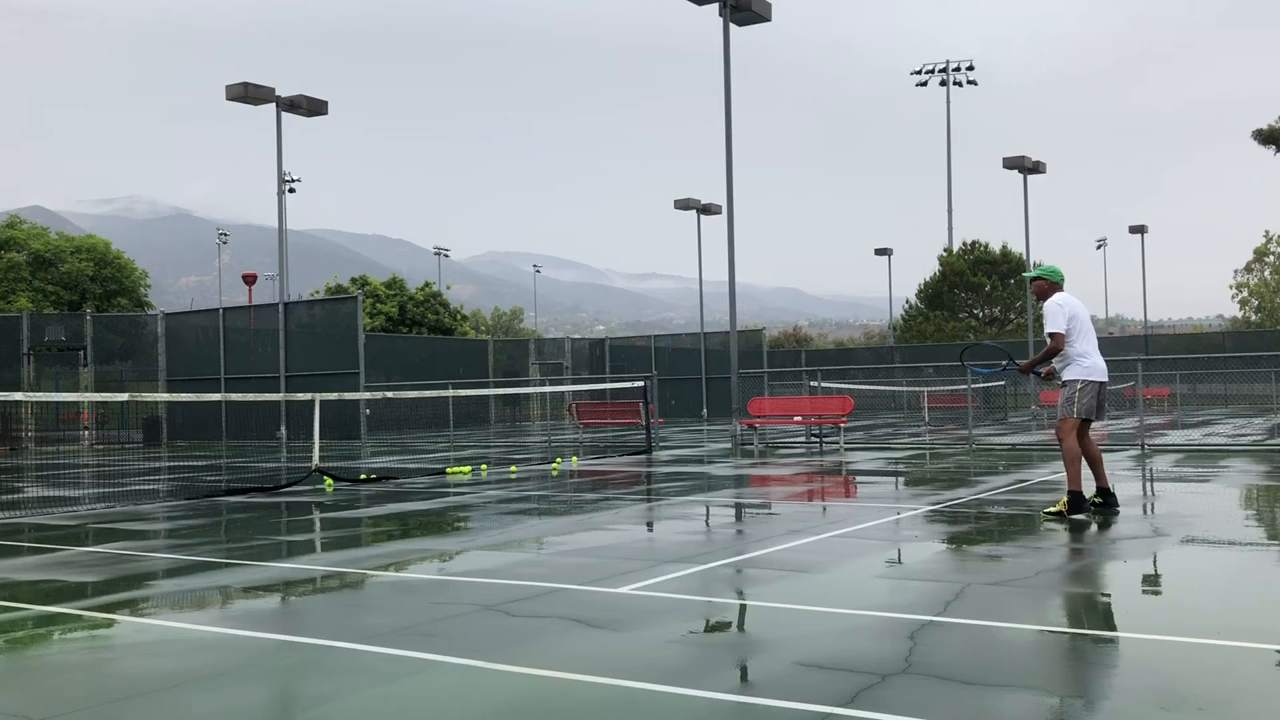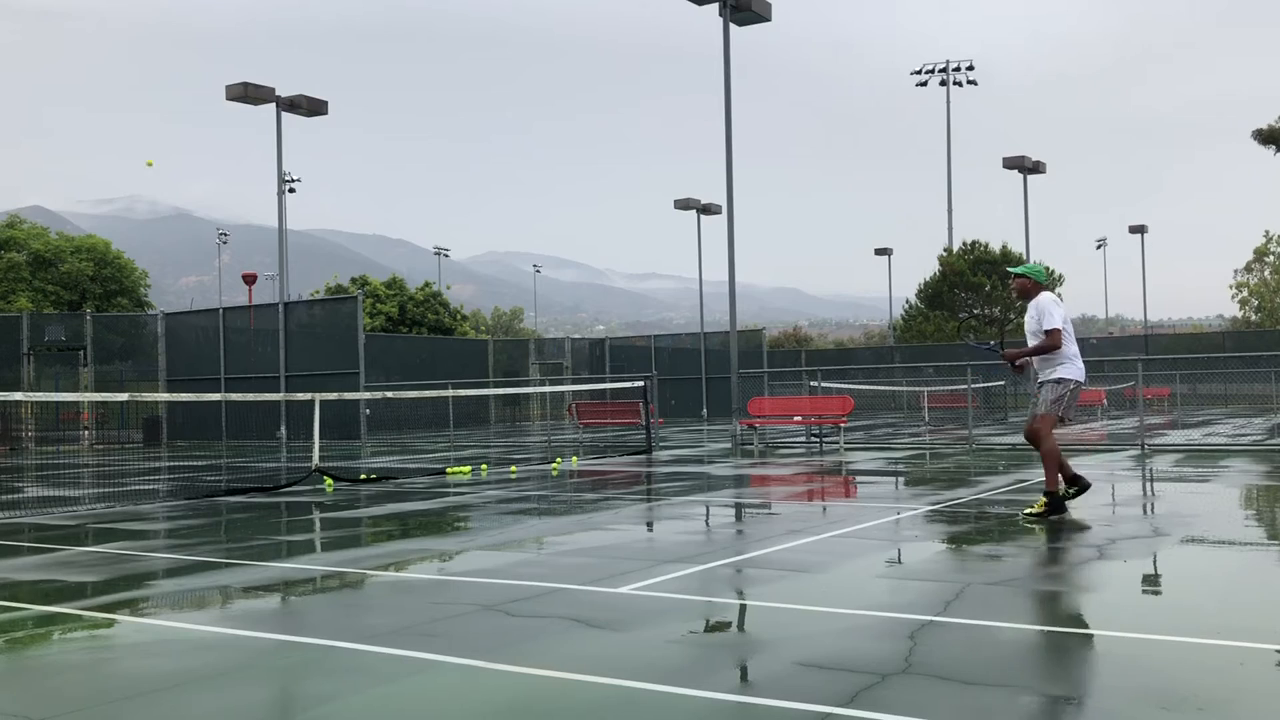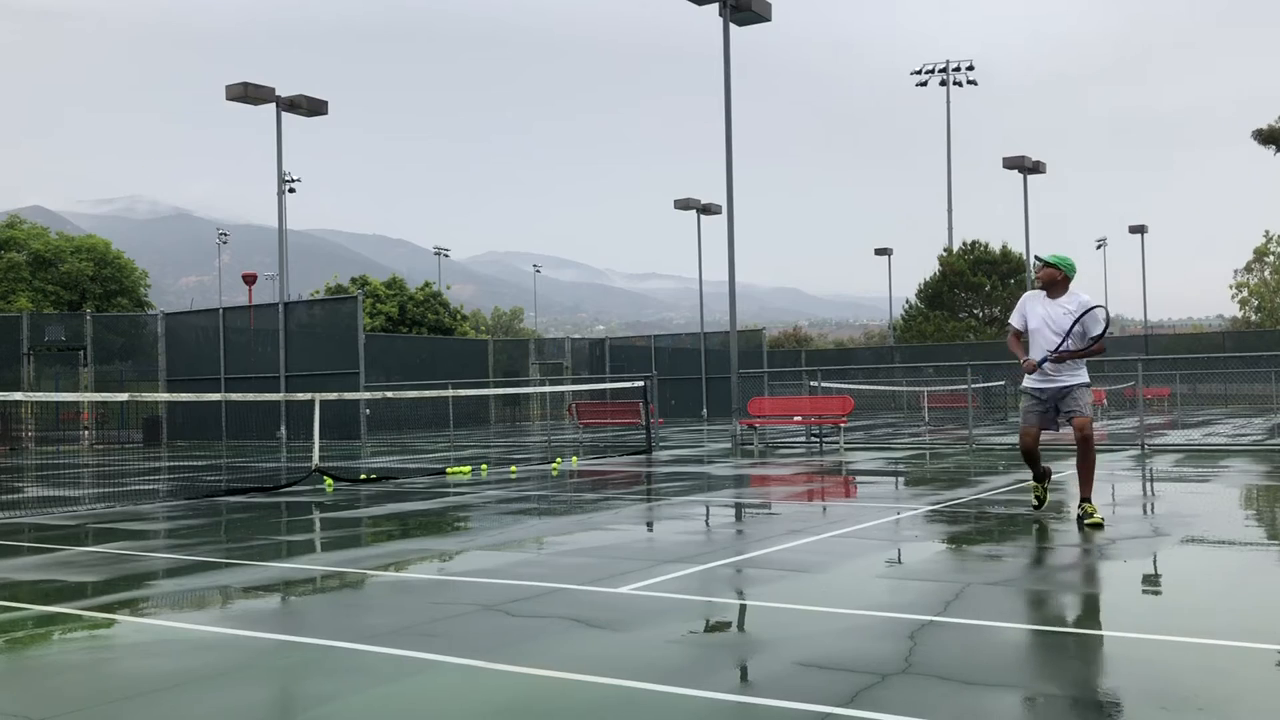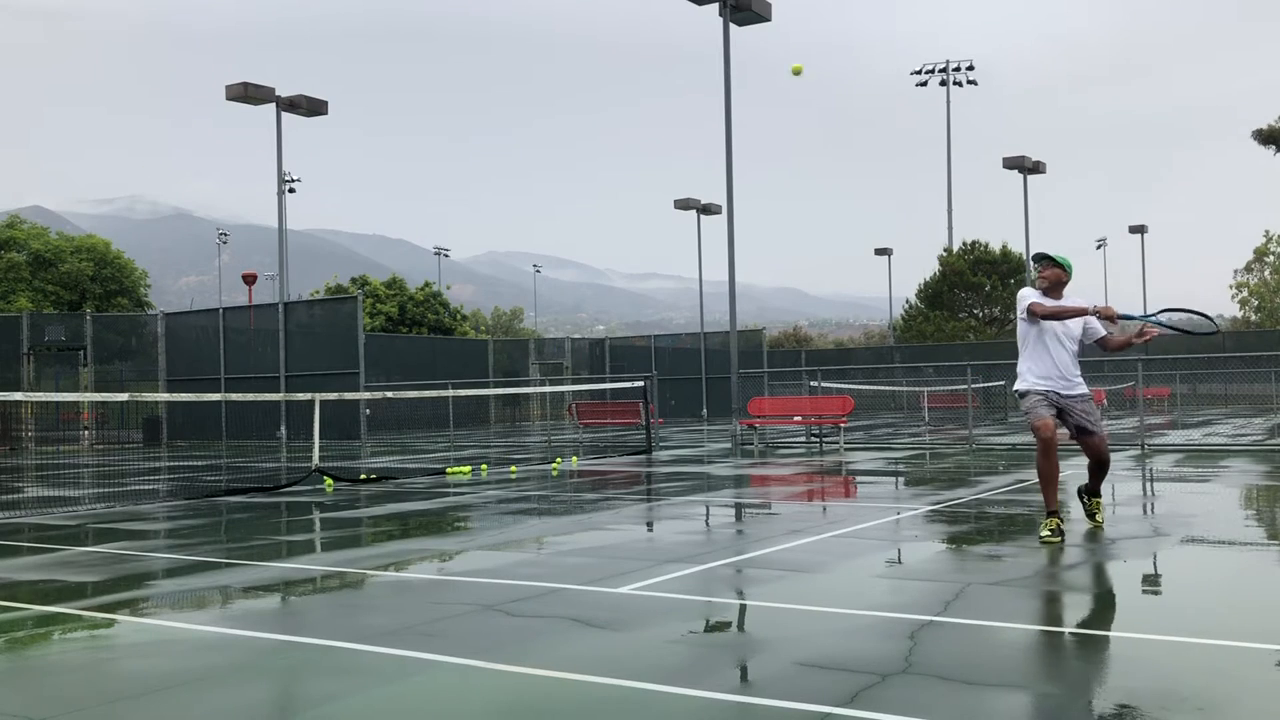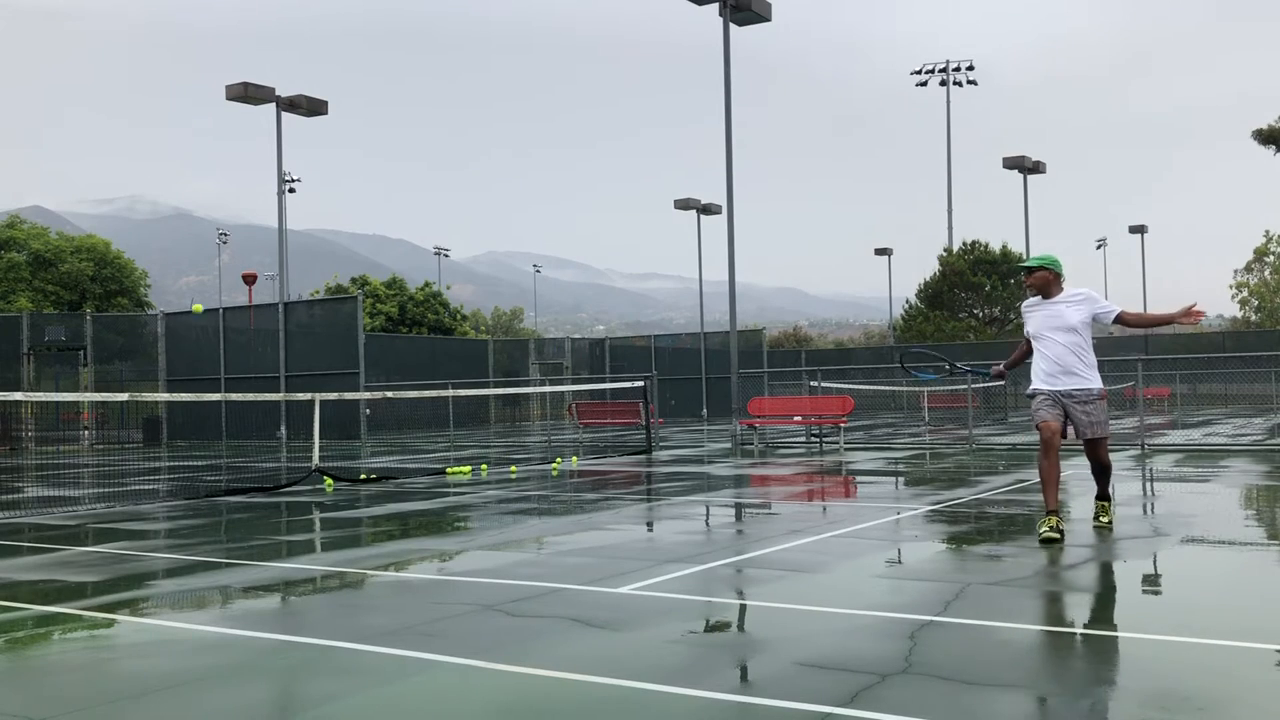
dt=0.5s
person 1, frame 1
left shoulder: (1053, 303)
right shoulder: (1070, 301)
left elbow: (1058, 344)
left wrist: (1031, 364)
right wrist: (1056, 368)
left hip: (1080, 375)
right hip: (1095, 372)
left knee: (1065, 432)
right knee: (1080, 434)
left ankle: (1075, 498)
right ankle: (1105, 496)
person 1, frame 2
left shoulder: (1047, 302)
right shoulder: (1032, 306)
left elbow: (1056, 342)
left wrist: (1019, 354)
right wrist: (1023, 360)
left hip: (1064, 375)
right hip: (1048, 377)
left knee: (1042, 430)
right knee: (1032, 434)
left ankle: (1052, 497)
right ankle: (1073, 479)
person 1, frame 3
left shoulder: (1082, 303)
right shoulder: (1029, 299)
left elbow: (1100, 345)
right elbow: (1013, 337)
left wrist: (1072, 354)
right wrist: (1024, 359)
left hip: (1074, 382)
right hip: (1035, 385)
left knee: (1084, 433)
right knee: (1027, 444)
left ankle: (1085, 504)
right ankle: (1040, 476)
person 1, frame 4
left shoulder: (1079, 307)
right shoulder: (1030, 297)
left elbow: (1108, 342)
right elbow: (1043, 311)
left wrist: (1135, 338)
right wrist: (1092, 311)
left hip: (1074, 391)
right hip: (1035, 389)
left knee: (1100, 453)
right knee: (1046, 436)
left ankle: (1090, 494)
right ankle: (1052, 516)
person 1, frame 5
left shoulder: (1084, 298)
right shoulder: (1028, 308)
left elbow: (1127, 318)
left wrist: (1174, 317)
right wrist: (1005, 367)
left hip: (1085, 389)
right hip: (1045, 390)
left knee: (1098, 453)
right knee: (1048, 439)
left ankle: (1103, 499)
right ankle: (1052, 517)
